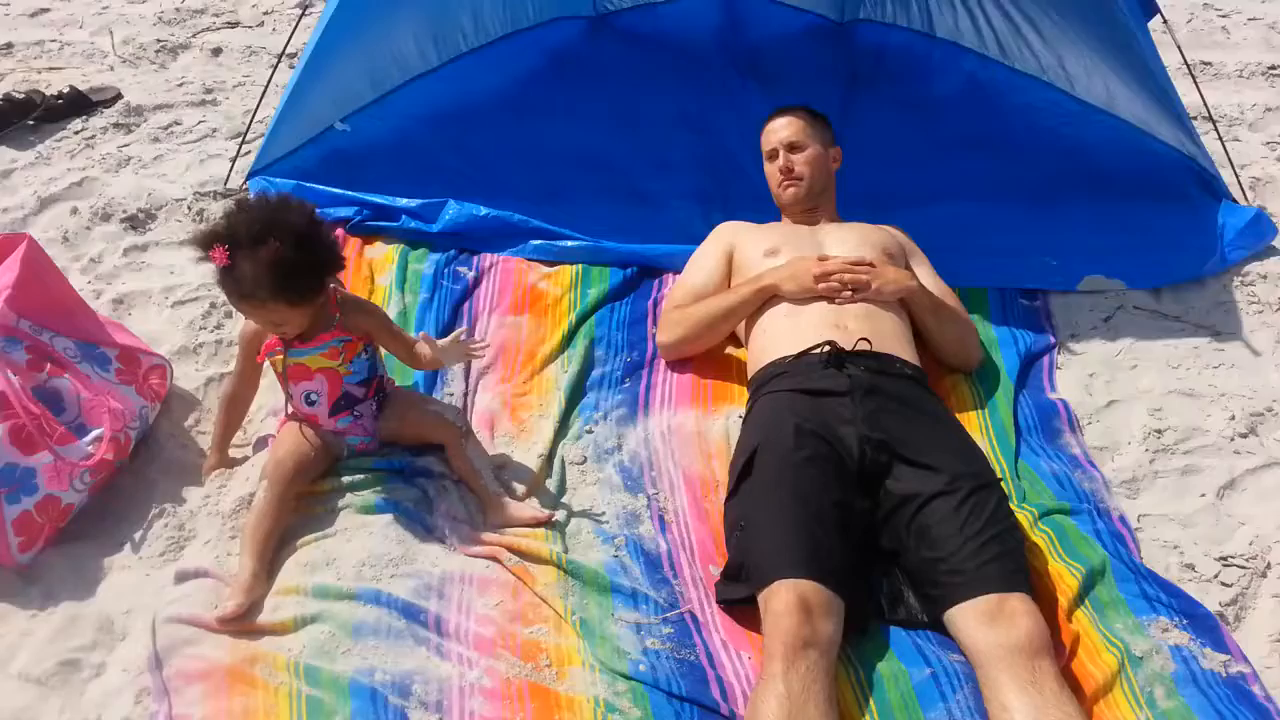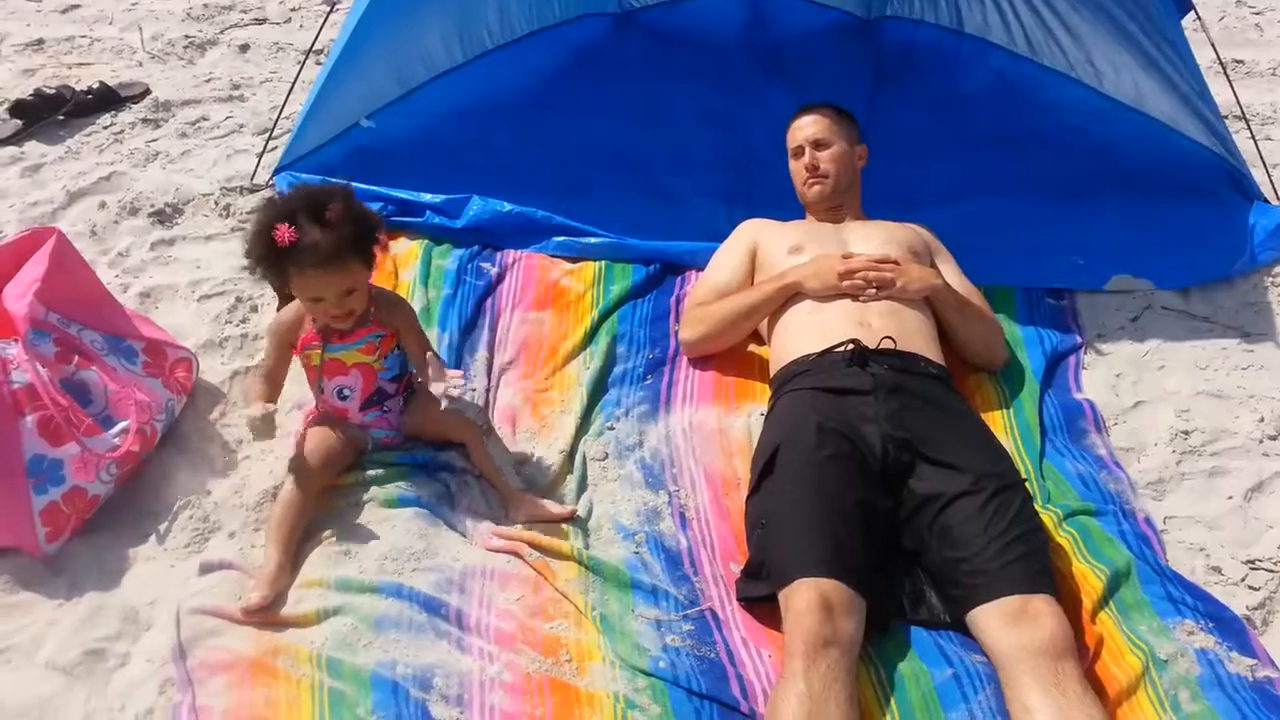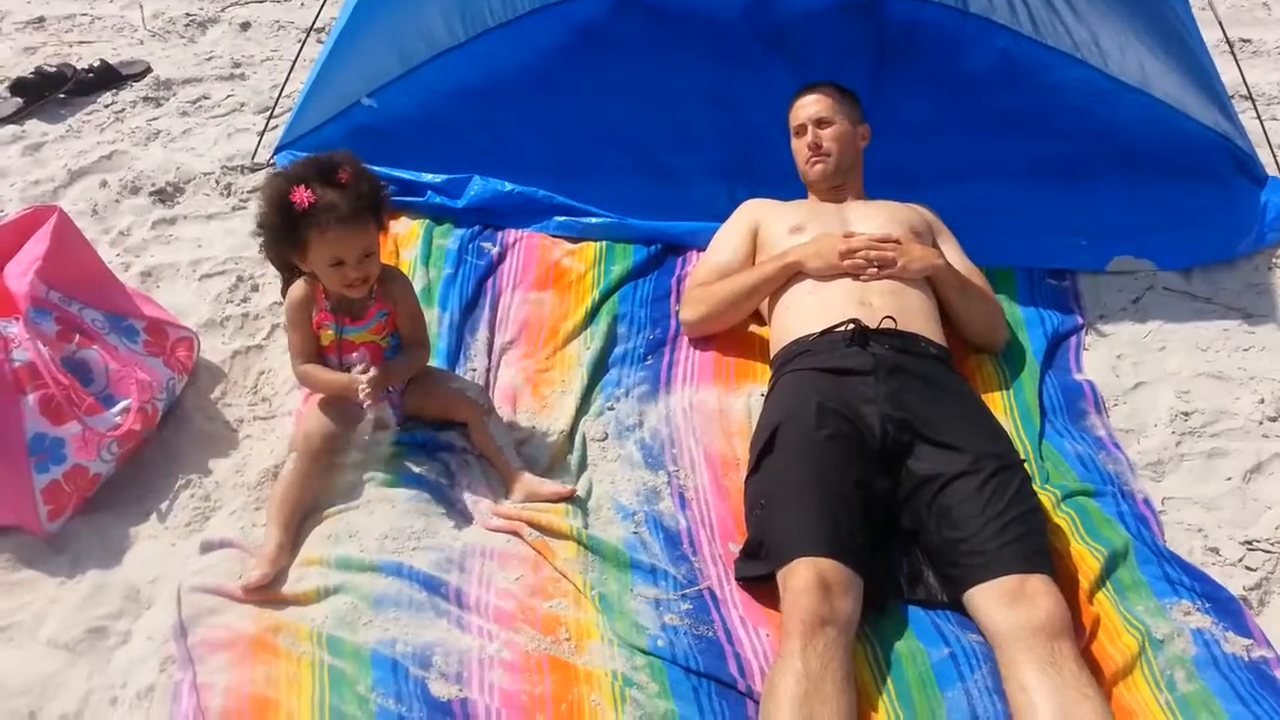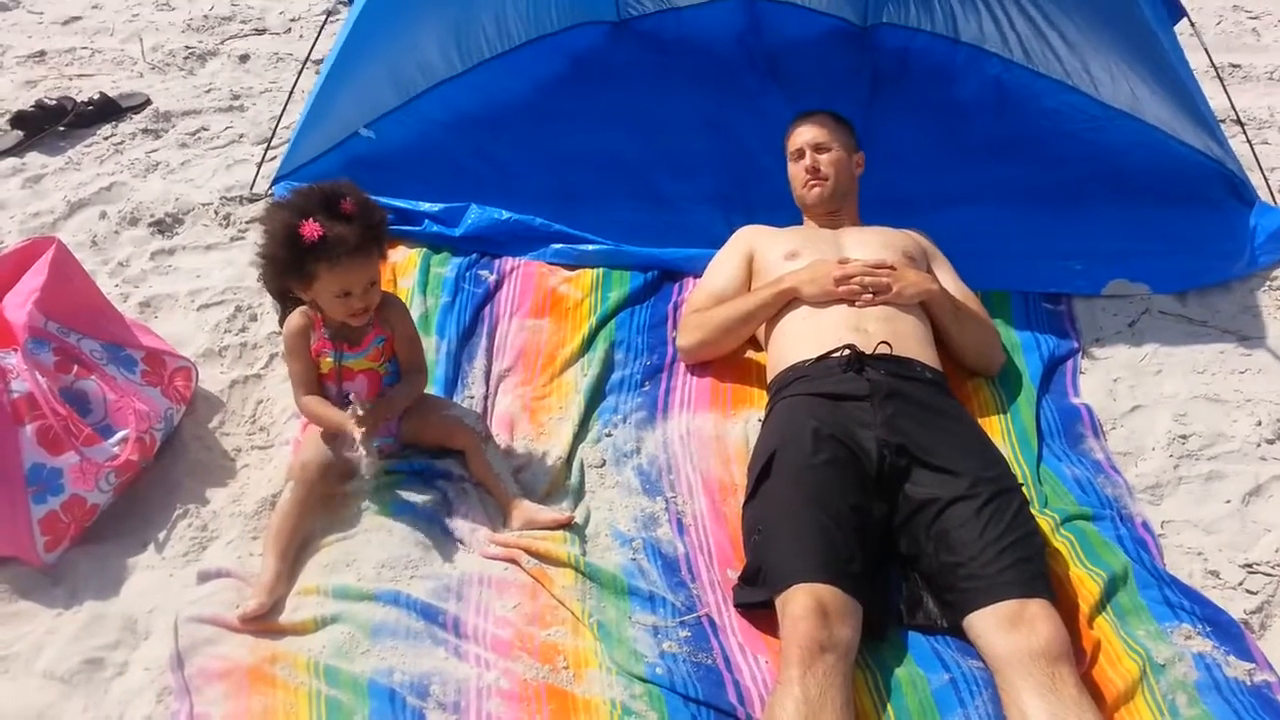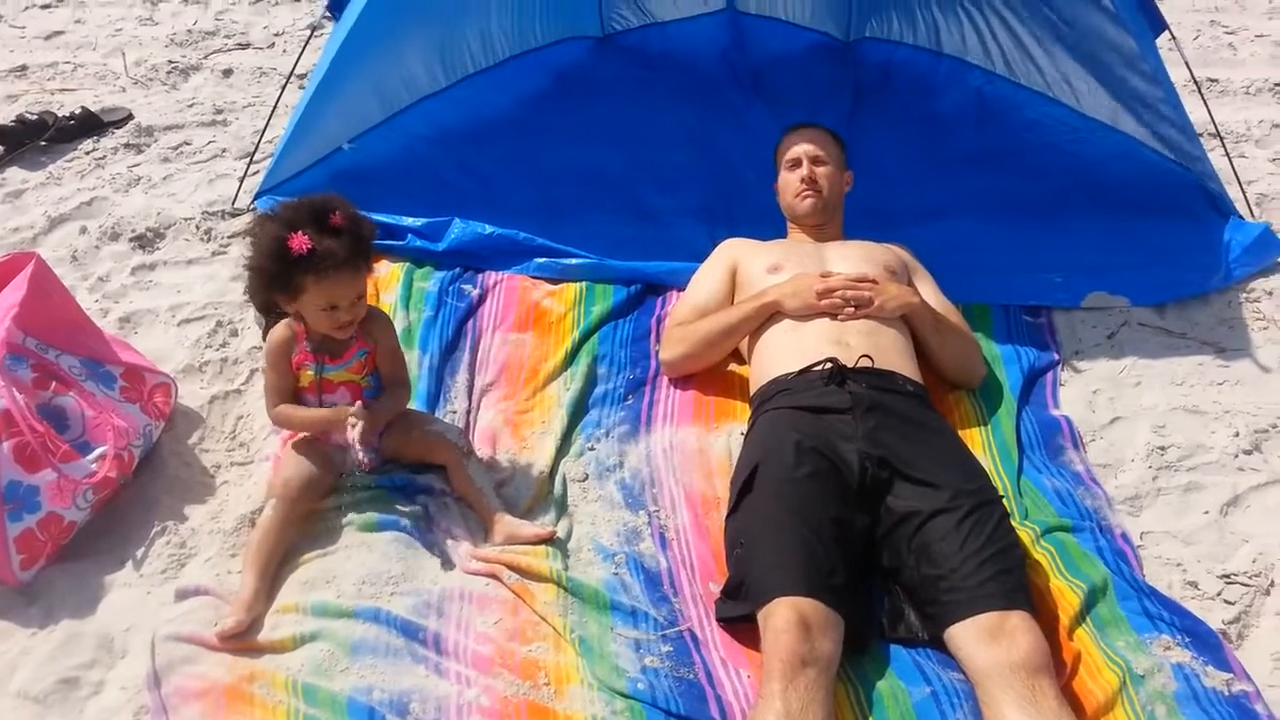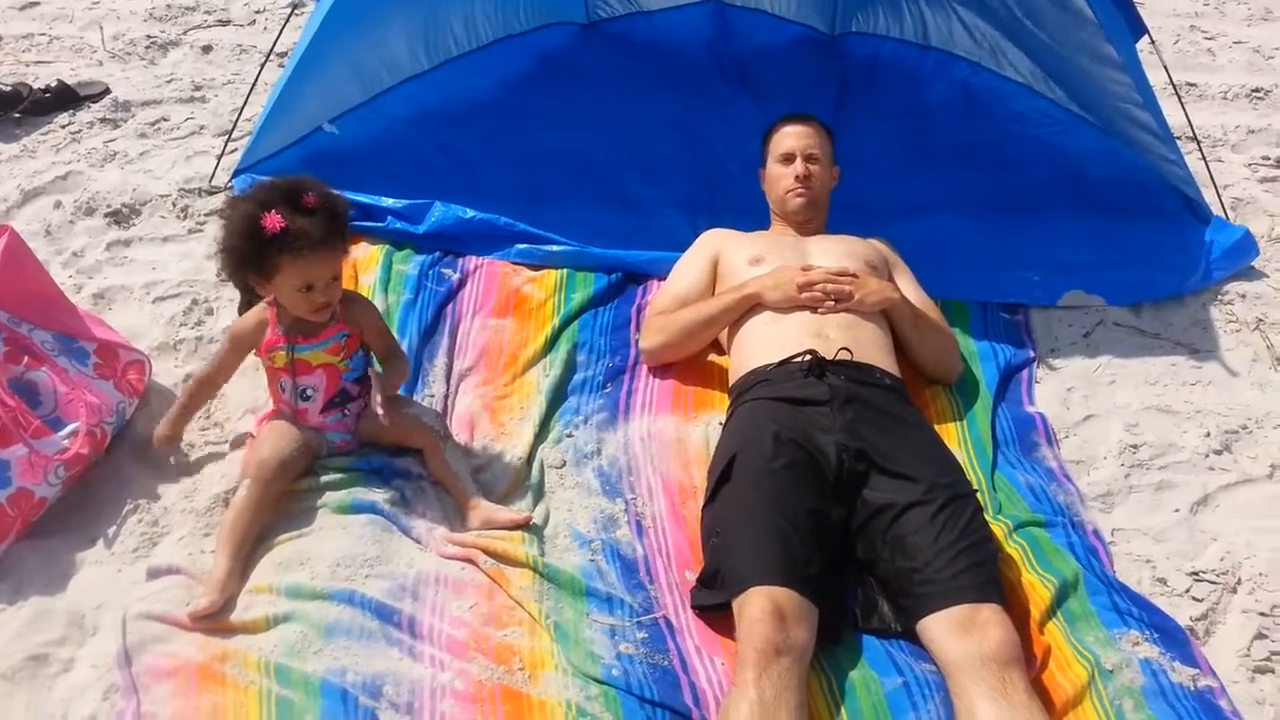
dt=0.5s
person 1, frame 1
left shoulder: (889, 238)
right shoulder: (736, 236)
left elbow: (967, 351)
right elbow: (670, 334)
left wrist: (908, 287)
right wrist: (772, 283)
left hip: (907, 404)
right hip: (794, 403)
left knee: (1016, 633)
right knee: (797, 627)
person 1, frame 2
left shoulder: (915, 237)
right shoulder: (760, 233)
left elbow: (992, 351)
right elbow: (693, 332)
left wrist: (932, 286)
right wrist: (796, 281)
left hip: (932, 405)
right hip: (817, 403)
left knee: (1039, 633)
right knee: (817, 624)
person 1, frame 3
left shoulder: (917, 215)
right shoulder: (763, 212)
left elbow: (994, 331)
right elbow: (693, 311)
left wrist: (934, 265)
right wrist: (797, 260)
left hip: (930, 382)
right hip: (818, 380)
left knee: (1037, 616)
right knee: (815, 608)
person 1, frame 4
left shoulder: (912, 242)
right shoulder: (756, 239)
left elbow: (989, 356)
right elbow: (691, 338)
left wrist: (930, 291)
right wrist: (792, 286)
left hip: (928, 408)
right hip: (814, 406)
left knee: (1036, 639)
right knee: (814, 631)
person 1, frame 5
left shoulder: (893, 256)
right shoulder: (741, 252)
left elbow: (971, 368)
right elbow: (673, 351)
left wrist: (908, 305)
right wrist: (775, 300)
left hip: (909, 422)
right hip: (796, 420)
left knee: (1016, 651)
right knee: (796, 645)
person 1, frame 6
left shoulder: (875, 251)
right shoulder: (723, 243)
left elbow: (949, 363)
right elbow: (654, 341)
left wrist: (890, 300)
right wrist: (757, 291)
left hip: (887, 415)
right hip: (775, 411)
left knee: (988, 644)
right knee: (770, 635)
person 2, frame 1
left shoulder: (355, 313)
right shoulder: (256, 333)
left elbow: (410, 351)
right elbow: (238, 391)
left wrist: (440, 354)
right wrist: (219, 449)
left hip: (379, 409)
right hip: (313, 428)
left knee: (451, 426)
right knee: (276, 478)
left ankle: (494, 502)
right ankle: (251, 574)
person 2, frame 2
left shoulder: (390, 308)
right shoulder: (291, 323)
left elbow: (425, 358)
right elbow: (268, 379)
left wrist: (439, 378)
right wrist: (259, 407)
left hip: (404, 405)
right hip: (339, 422)
left knee: (473, 423)
right knee: (302, 470)
left ankle: (516, 499)
right ankle: (275, 565)
person 2, frame 3
left shoulder: (394, 285)
right shoulder: (301, 299)
left elbow: (418, 349)
right elbow: (304, 368)
left wrist: (383, 377)
right wrist: (351, 384)
left hip: (402, 383)
right hip: (339, 397)
left knee: (474, 401)
right knee: (306, 449)
left ankle: (517, 477)
right ankle: (275, 544)
person 2, frame 4
left shoulder: (391, 311)
right shoulder: (300, 327)
left elbow: (416, 374)
right elbow: (306, 398)
left wrist: (384, 410)
right wrist: (347, 423)
left hip: (397, 412)
right hip: (337, 427)
left knee: (471, 427)
right knee: (305, 475)
left ankle: (514, 505)
right ankle: (273, 573)
person 2, frame 5
left shoulder: (376, 325)
right shoulder: (284, 339)
left elbow: (399, 388)
right elbow: (278, 408)
left wrist: (370, 416)
right wrist: (332, 417)
left hip: (384, 427)
right hip: (318, 440)
left knee: (452, 443)
right knee: (286, 492)
left ankle: (497, 519)
right ankle: (251, 591)
person 2, frame 6
left shoulder: (355, 310)
right shoulder: (255, 326)
left elbow: (395, 358)
right elbow: (213, 374)
left wrist: (387, 384)
right wrist: (174, 420)
left hip: (361, 412)
right hip: (296, 424)
left knee: (429, 430)
right knee: (260, 473)
left ankle: (475, 506)
right ankle: (224, 573)
